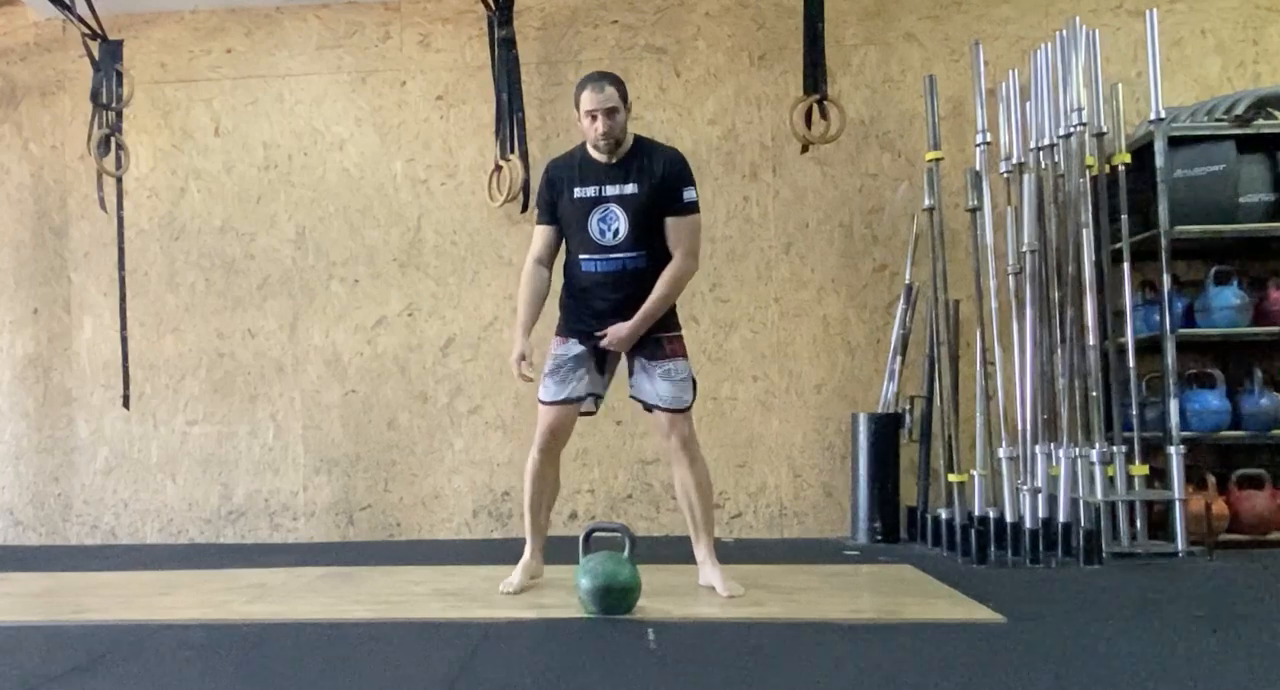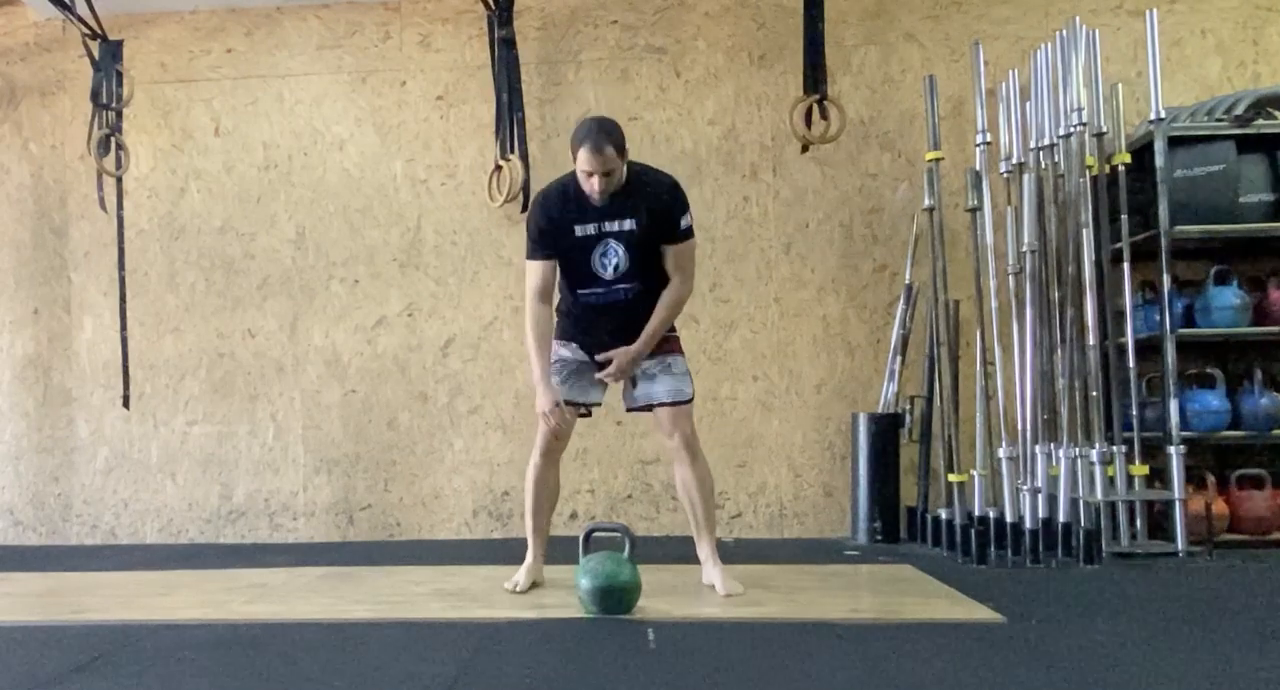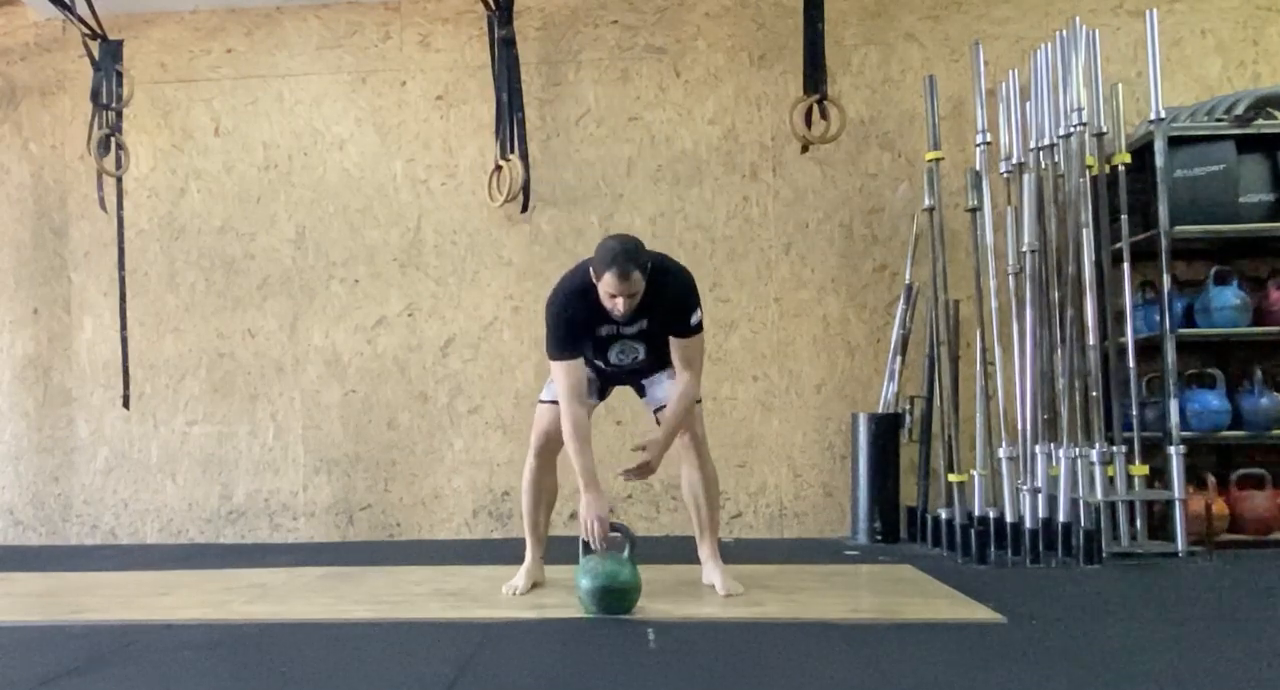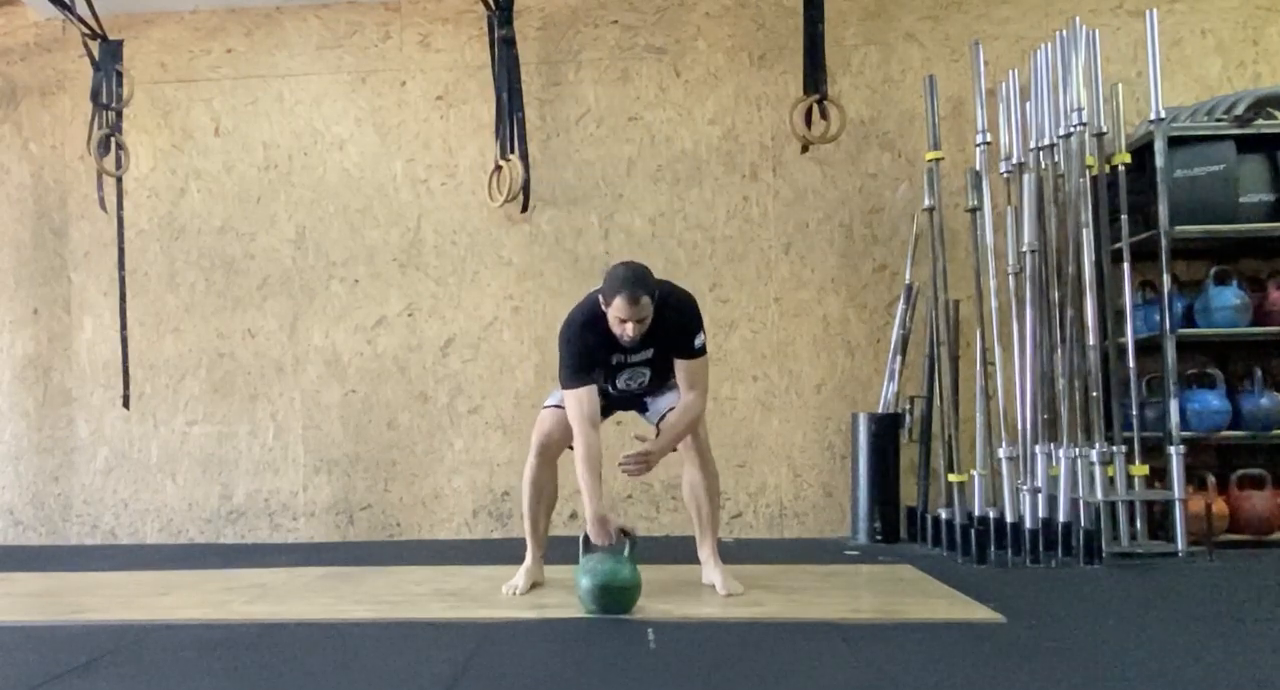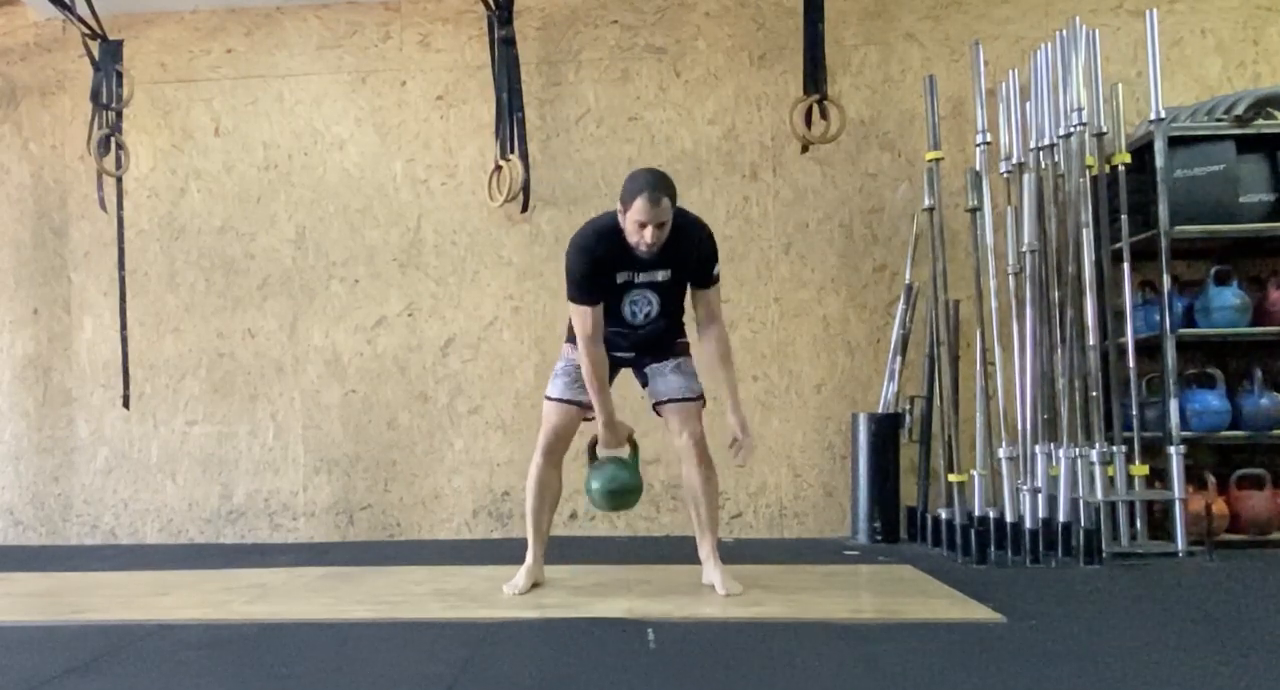
dt=0.4s
person 1, frame 1
left shoulder: (667, 166)
right shoulder: (559, 174)
left elbow: (685, 257)
right elbow: (539, 261)
left wrist: (636, 325)
right wrist: (521, 333)
left hip: (651, 327)
right hip: (578, 329)
left knee: (680, 438)
right knee: (548, 436)
left ankle: (708, 561)
right ankle: (532, 557)
person 1, frame 2
left shoulder: (662, 192)
right shoulder: (550, 204)
left elbow: (682, 279)
right elbow: (538, 298)
left wrist: (640, 349)
right wrist: (542, 383)
left hip: (649, 334)
right hip: (578, 333)
left knee: (682, 437)
right knee: (549, 439)
left ankle: (711, 562)
right ankle: (533, 561)
person 1, frame 3
left shoulder: (675, 283)
right shoulder: (567, 298)
left elbow: (689, 373)
right elbow: (572, 401)
left wrist: (661, 443)
right wrist: (590, 491)
left hip: (657, 362)
right hip: (589, 362)
left knee: (693, 439)
right knee: (542, 441)
left ankle: (711, 562)
right ankle: (532, 562)
person 1, frame 4
left shoulder: (680, 308)
right shoulder: (580, 327)
left elbow: (695, 395)
right elbow: (584, 428)
left wrist: (660, 447)
right wrist: (594, 511)
left hip: (660, 381)
right hip: (595, 385)
left knee: (697, 442)
right knee: (542, 445)
left ankle: (711, 562)
right ankle: (532, 562)
person 1, frame 5
left shoulder: (695, 236)
right shoulder: (588, 244)
left elbow: (711, 324)
right elbow: (589, 339)
left wrist: (733, 405)
right wrist: (607, 419)
left hip: (663, 344)
right hip: (597, 338)
left knee: (693, 439)
right knee: (550, 440)
left ankle: (712, 561)
right ankle: (533, 561)
